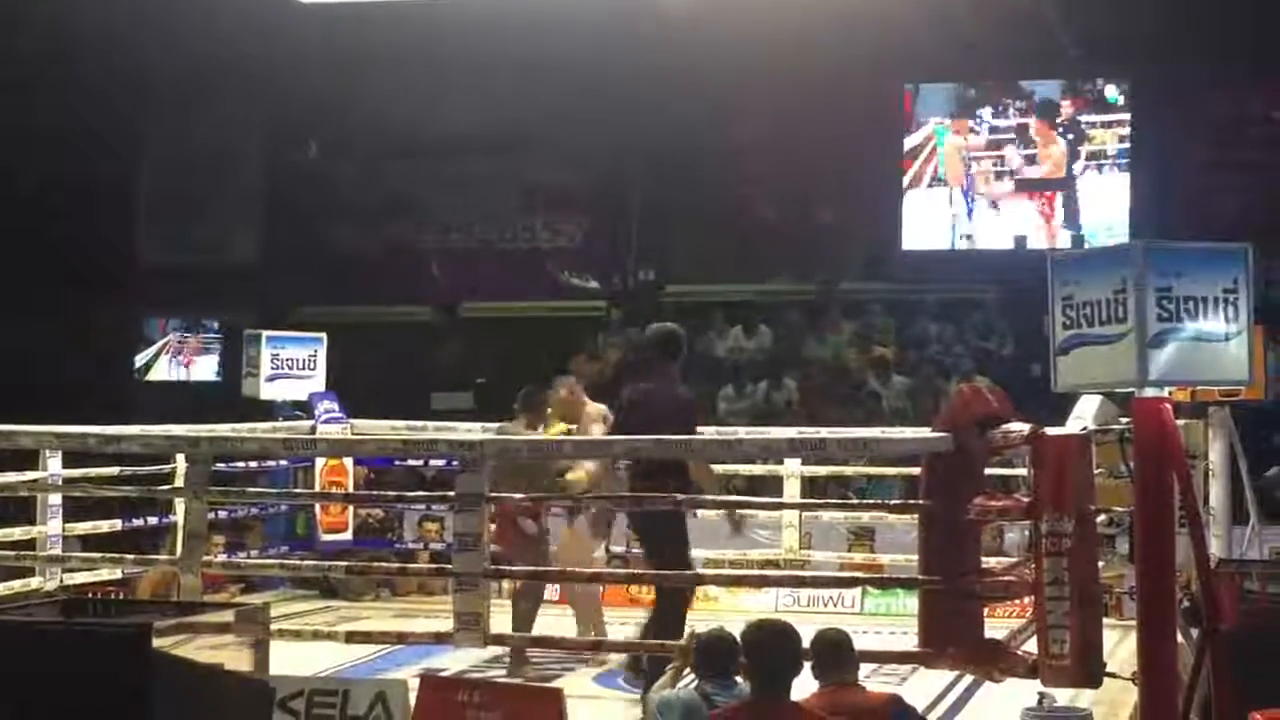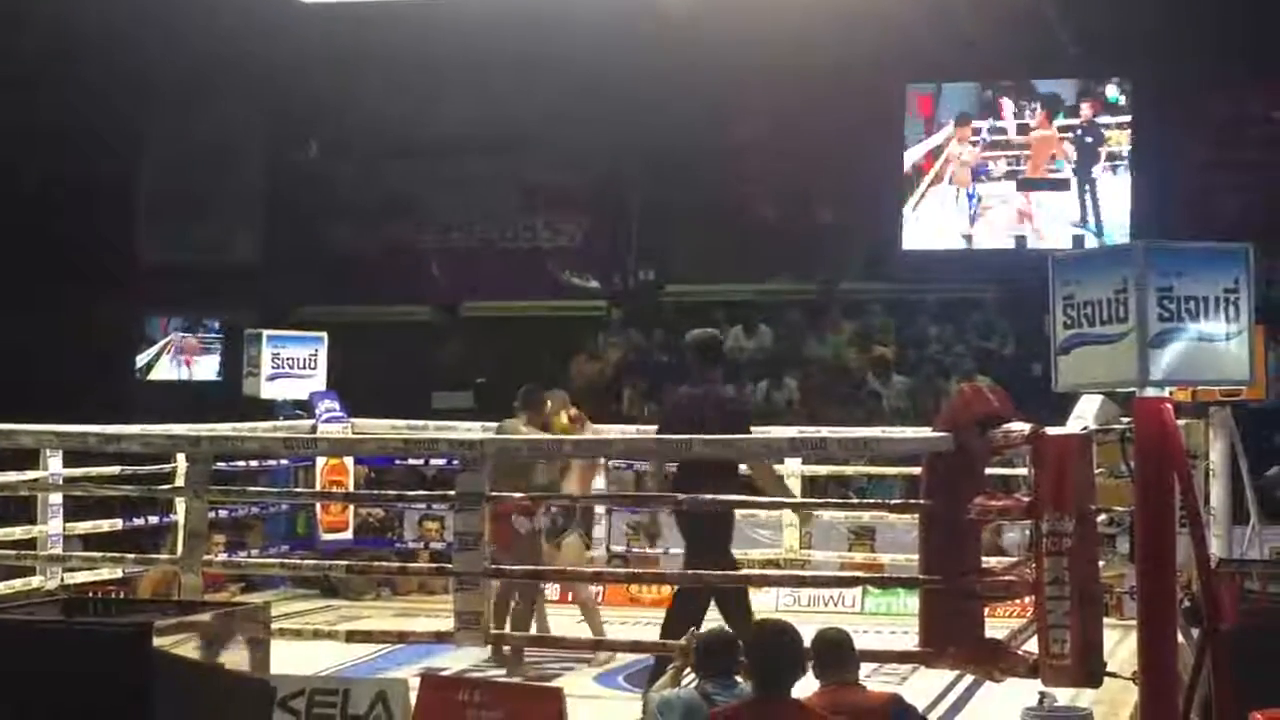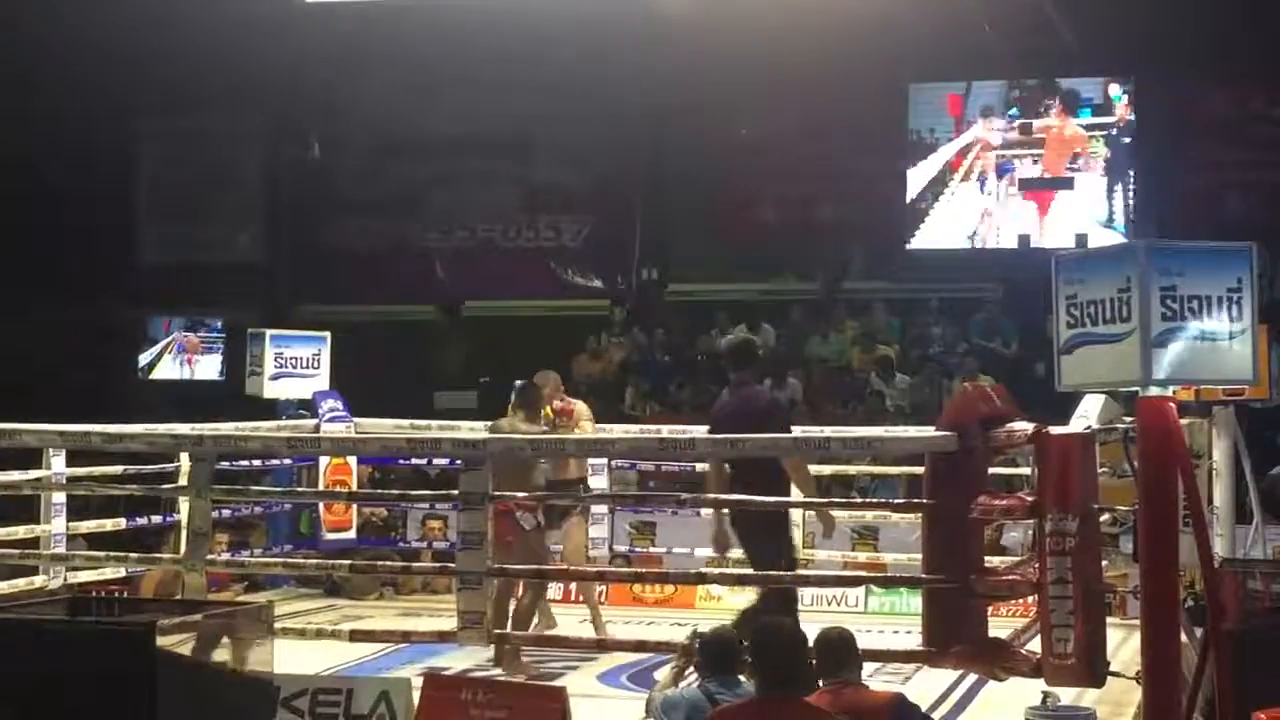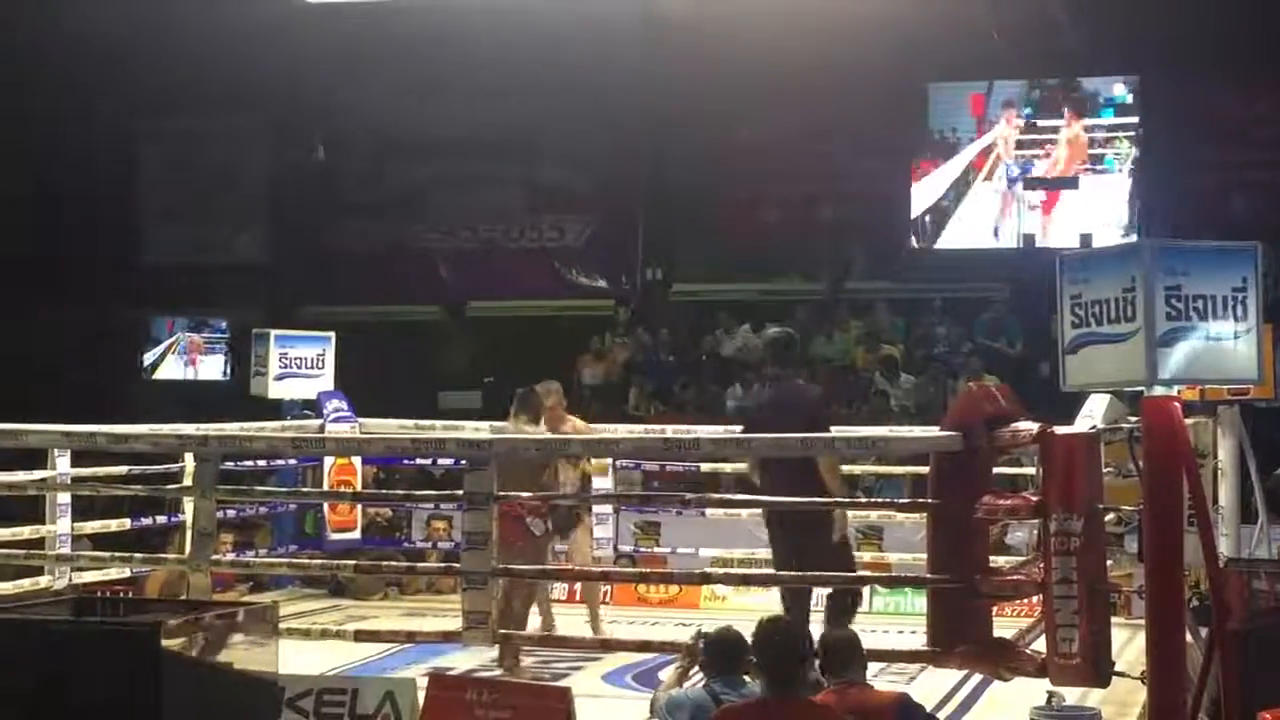
dt=0.2s
person 1, frame 1
left shoulder: (631, 395)
right shoulder: (677, 396)
right elbow: (693, 460)
left hip: (640, 503)
right hip: (663, 504)
left knee: (673, 586)
right knee: (674, 588)
left ankle: (645, 657)
right ankle: (655, 674)
person 1, frame 2
left shoulder: (677, 401)
right shoulder: (731, 401)
right elbow: (753, 461)
right wrist: (789, 498)
left hip: (688, 504)
right hip: (712, 506)
left knee: (729, 584)
right knee: (694, 591)
right ankle: (663, 669)
person 1, frame 3
left shoulder: (722, 408)
right shoulder: (768, 403)
left elbow: (716, 470)
right elbow: (790, 461)
left wrist: (719, 523)
right wrist: (820, 508)
left hip: (743, 510)
right hip: (767, 509)
left knee: (781, 588)
right knee: (779, 592)
person 1, frame 4
left shoulder: (757, 403)
right shoulder: (811, 396)
left elbow: (752, 464)
right elbow: (823, 454)
left hip: (778, 508)
right hip: (812, 502)
left knee: (796, 588)
right knee: (846, 585)
person 2, frame 1
left shoulder: (504, 431)
right elbow: (549, 481)
left hip: (505, 513)
right hip: (526, 517)
left knee: (529, 581)
right knee: (534, 588)
left ankle: (517, 650)
right ankle: (517, 659)
person 2, frame 2
left shoulder: (502, 429)
right shoulder: (538, 439)
left hip: (497, 512)
right hip: (519, 515)
left knee: (508, 582)
right knee: (529, 589)
left ankle: (498, 649)
right ankle: (516, 660)
person 2, frame 3
left shoulder: (496, 428)
right shoulder: (538, 433)
left hip: (496, 510)
right hip: (521, 513)
left knee: (505, 582)
right knee: (535, 583)
left ankle: (501, 651)
right ankle: (513, 655)
person 2, frame 4
left shoulder: (499, 433)
left elbow: (494, 475)
right elbow: (553, 484)
left hip: (502, 514)
right hip: (529, 517)
left knee: (510, 584)
right knee: (525, 590)
left ankle: (504, 651)
right ankle: (512, 659)
person 3, frame 1
left shoulder: (596, 414)
right shoulder: (580, 418)
left knee: (578, 568)
right knee: (562, 560)
left ankle: (599, 635)
right ankle: (585, 628)
person 3, frame 2
left shoulder: (583, 432)
right shoulder: (552, 437)
left elbow: (588, 463)
left hip: (576, 512)
right hip: (556, 511)
left knee: (574, 580)
person 3, frame 3
left shoulder: (578, 409)
left wrist: (570, 424)
left hip: (573, 490)
right hip: (545, 489)
left knee: (574, 560)
left ankle: (597, 621)
right ankle: (545, 616)
person 3, frame 4
left shoulder: (579, 429)
left wrist: (585, 466)
left hip: (573, 503)
left knee: (584, 567)
left ankle: (596, 621)
right ankle: (546, 620)
